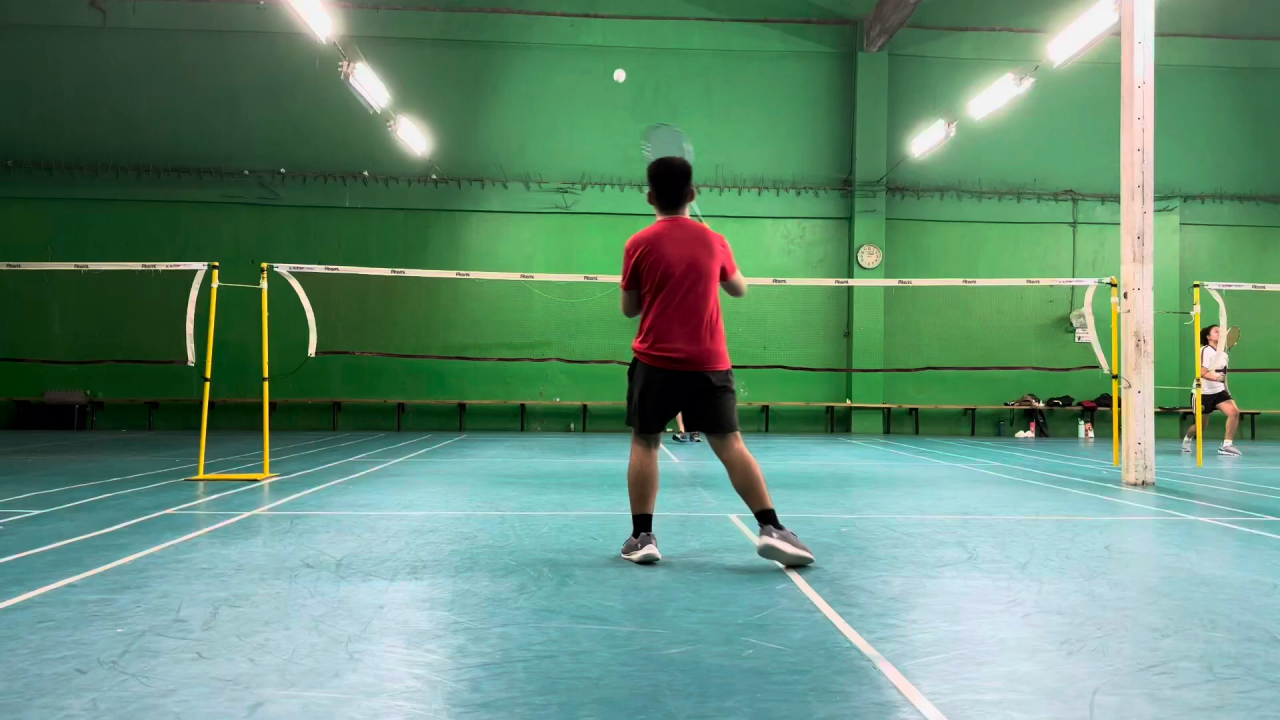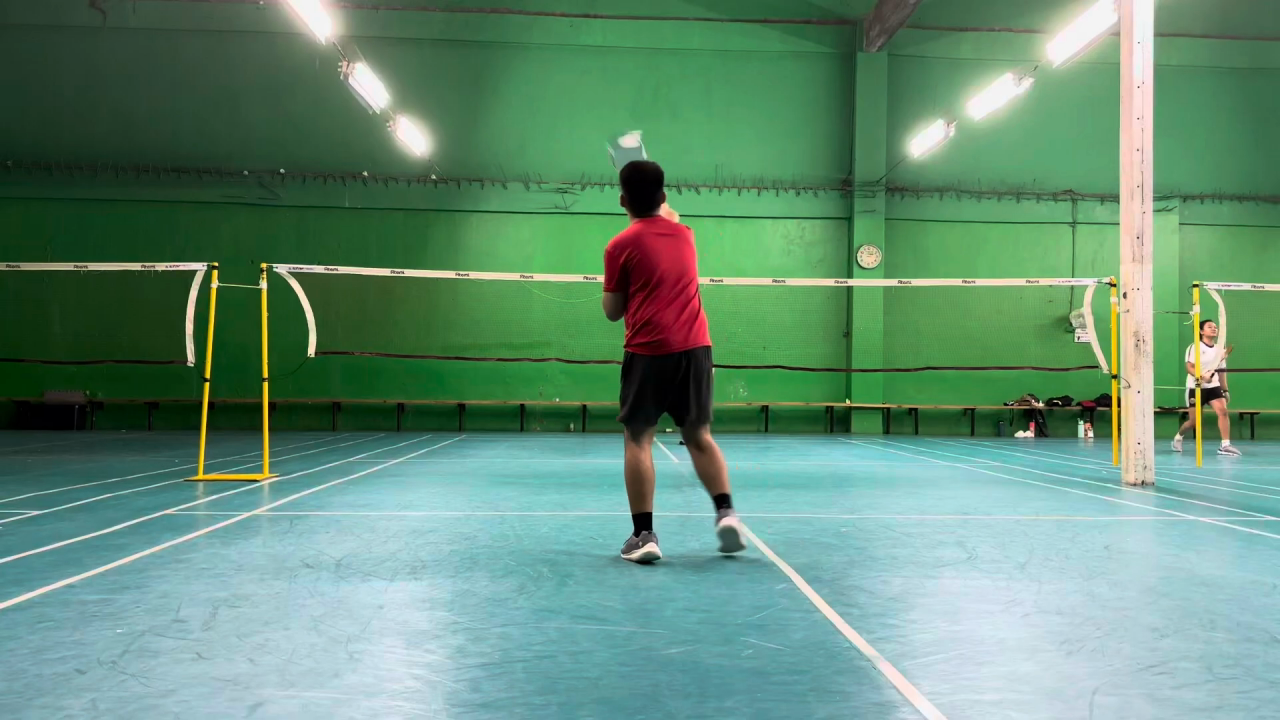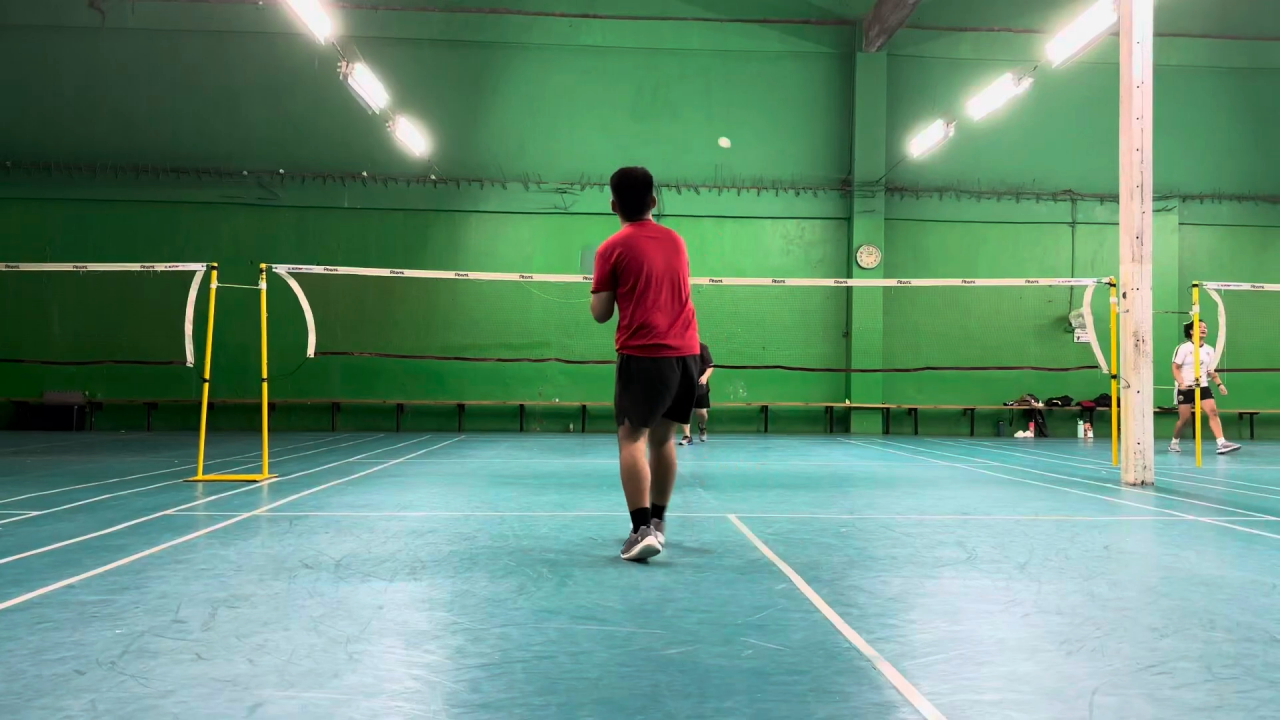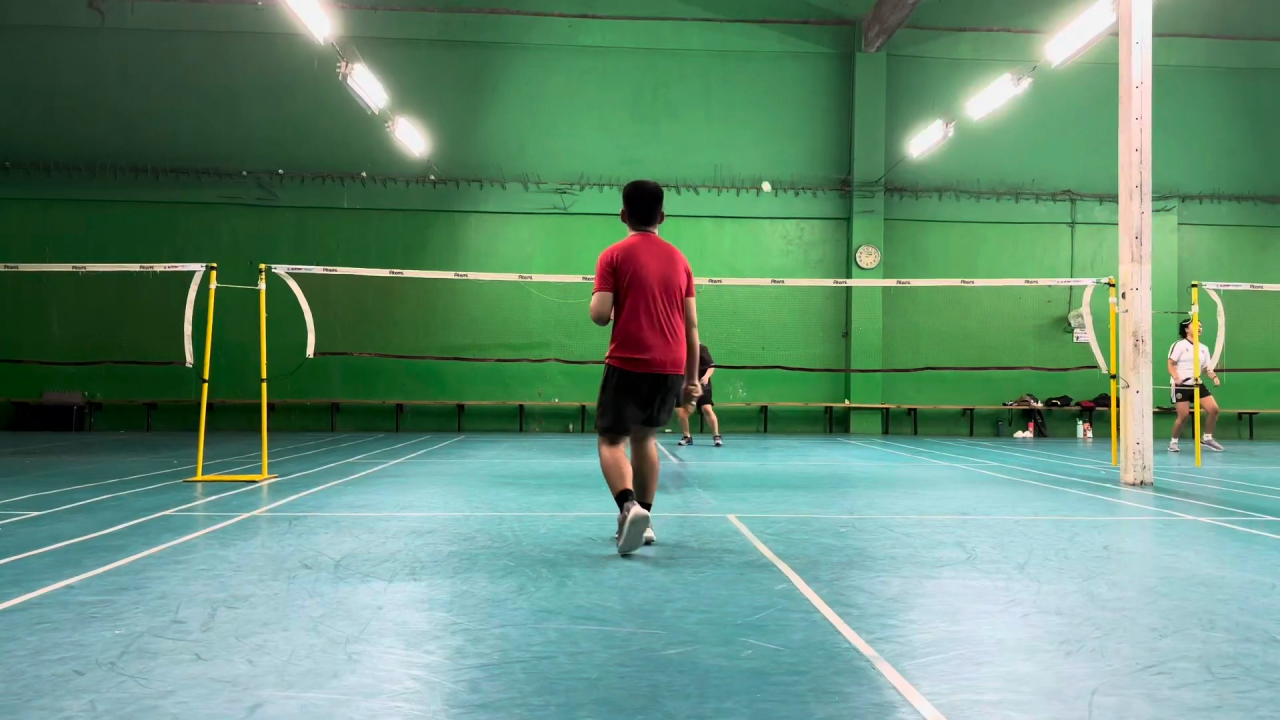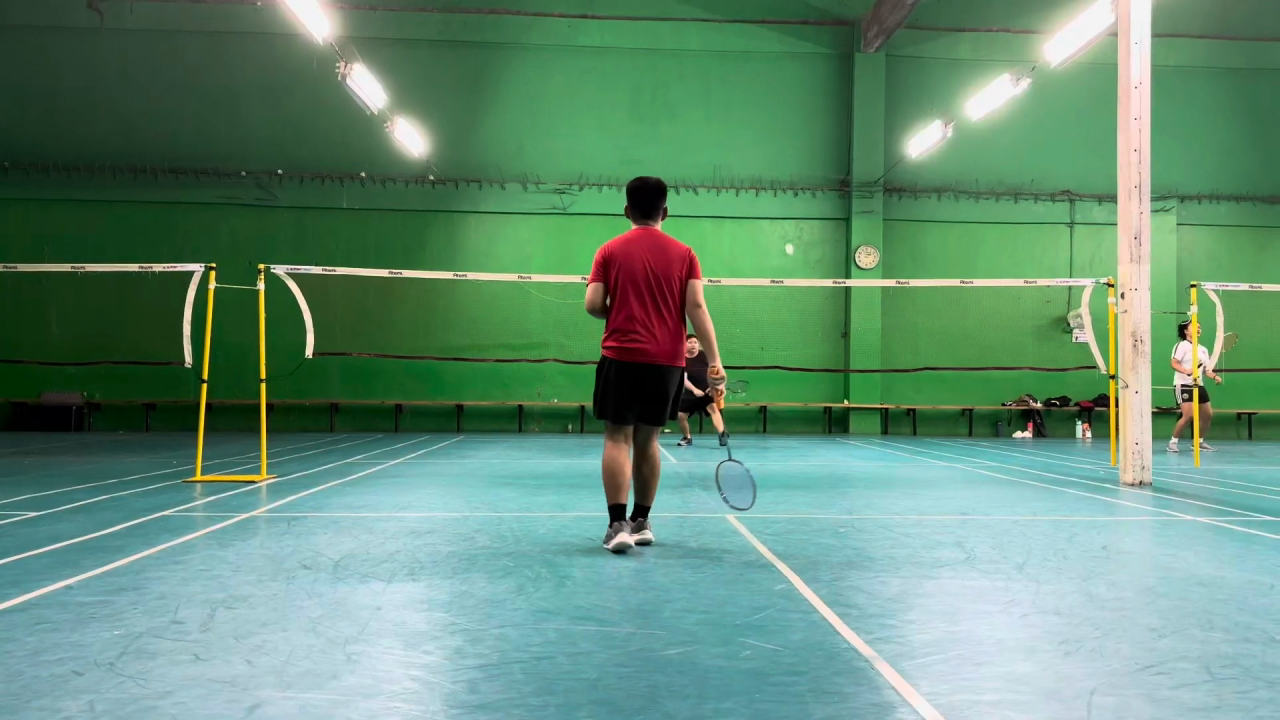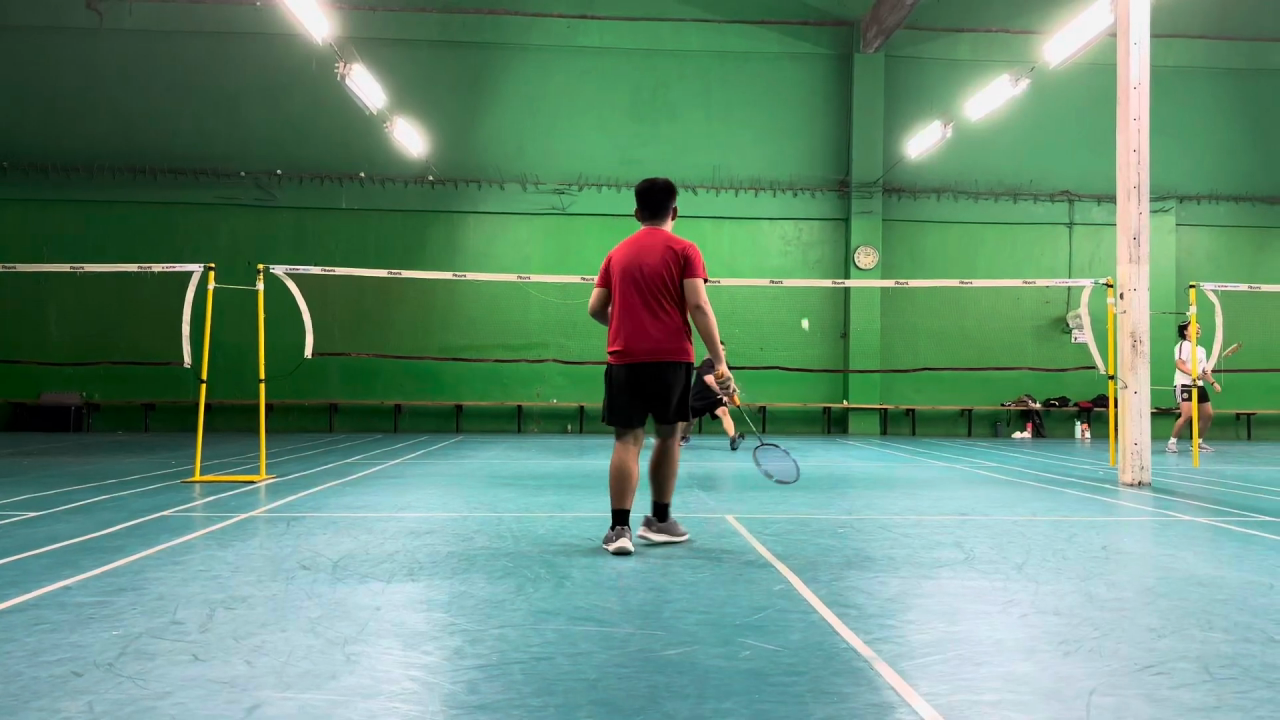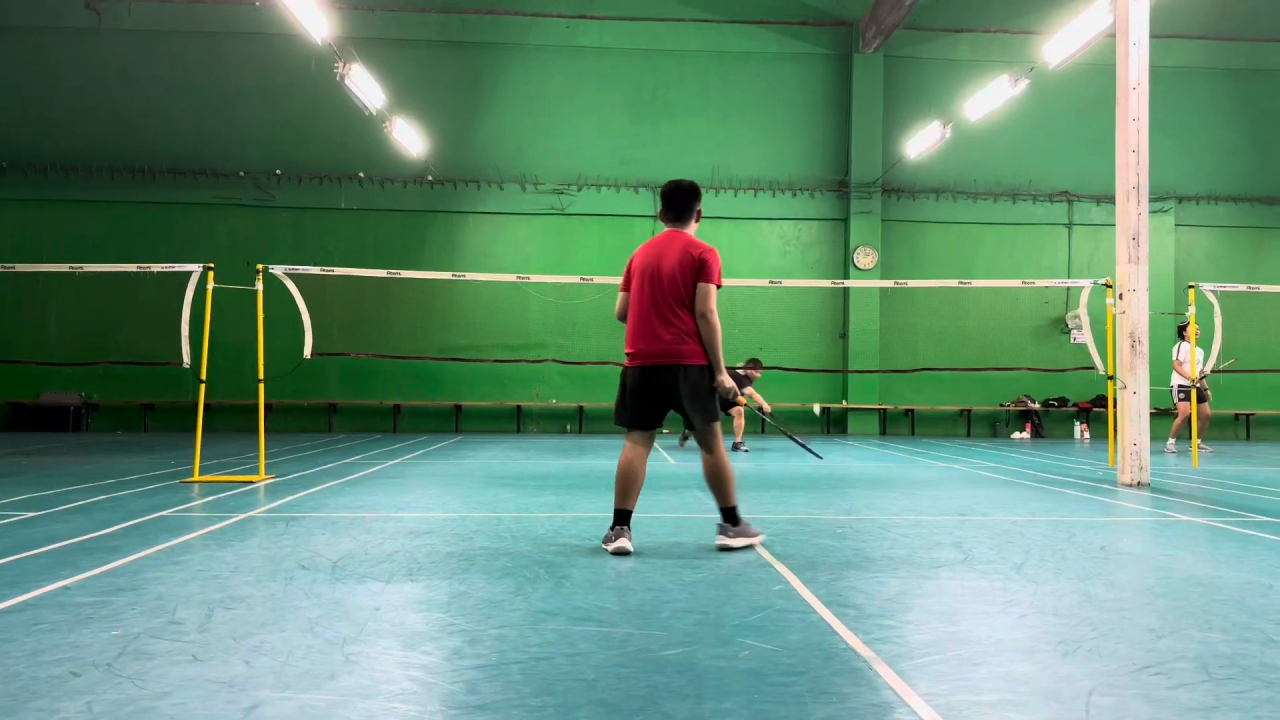
dt=0.2s
person 1, frame 1
left shoulder: (638, 244)
right shoulder: (713, 241)
left elbow: (629, 309)
right elbow: (739, 289)
left hip: (656, 361)
right hip: (709, 362)
left knee: (644, 443)
right knee: (730, 445)
left ankle: (642, 537)
right ankle: (771, 529)
person 1, frame 2
left shoulder: (619, 246)
right shoulder: (683, 235)
left elbow: (612, 312)
right wrist: (666, 215)
left hip: (650, 351)
right hip: (696, 347)
left knee: (638, 439)
right knee: (699, 436)
left ankle: (643, 535)
right ankle: (726, 514)
person 1, frame 3
left shoulder: (612, 249)
right shoulder: (676, 241)
left elbow: (600, 313)
left hip: (643, 353)
right hip: (685, 352)
left knee: (633, 438)
right knee: (661, 437)
left ankle: (644, 528)
right ankle: (655, 521)
person 1, frame 4
left shoulder: (614, 255)
right shoulder: (679, 259)
left elbow: (599, 312)
right elbow: (690, 323)
right wrist: (692, 377)
left hip: (629, 365)
right hip: (672, 367)
left knee: (612, 443)
right knee: (644, 438)
left ankle: (631, 507)
right ankle: (642, 519)
person 1, frame 5
left shoulder: (610, 250)
right shoulder: (683, 253)
left elbow: (593, 304)
right elbow: (697, 308)
right wrist: (714, 360)
left hip: (621, 357)
right hip: (667, 359)
left knee: (617, 439)
right knee: (648, 439)
left ankle: (618, 525)
right ankle: (640, 521)
person 1, frame 6
left shoulder: (617, 252)
right shoulder: (685, 250)
left elbow: (595, 309)
right elbow: (698, 306)
right wrist: (718, 361)
left hip: (626, 359)
right hip: (672, 358)
left knee: (627, 442)
right knee: (667, 438)
left ankle: (619, 529)
right ankle: (659, 519)
person 1, frame 7
left shoulder: (639, 254)
right shoulder: (703, 254)
left elbow: (622, 311)
right elbow: (706, 313)
right wrist: (720, 369)
left hip: (642, 362)
right hip: (687, 362)
left knee: (637, 443)
right knee: (711, 441)
left ankle: (620, 529)
right ankle: (732, 524)
